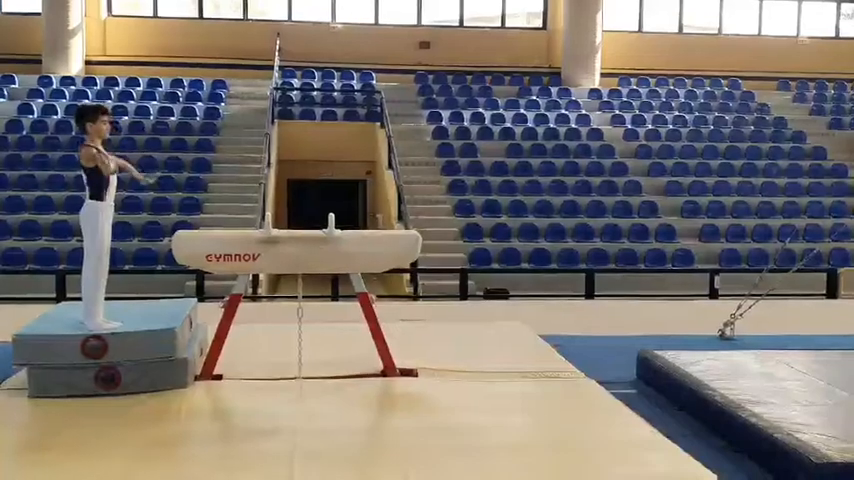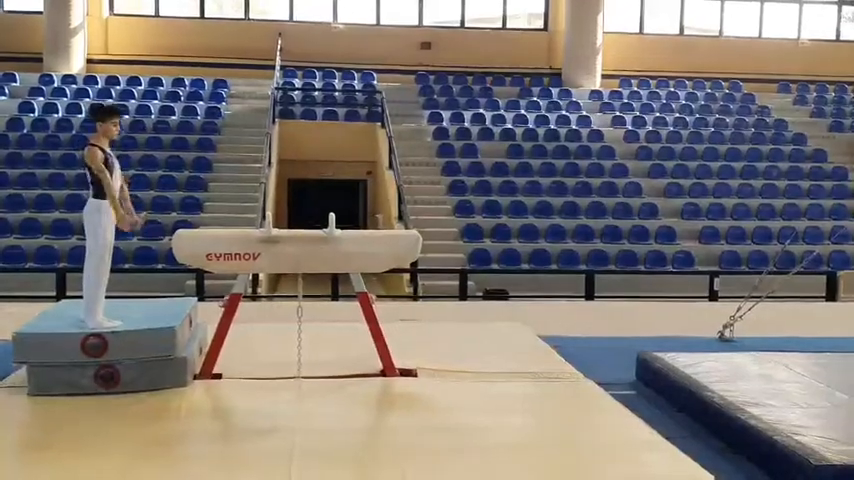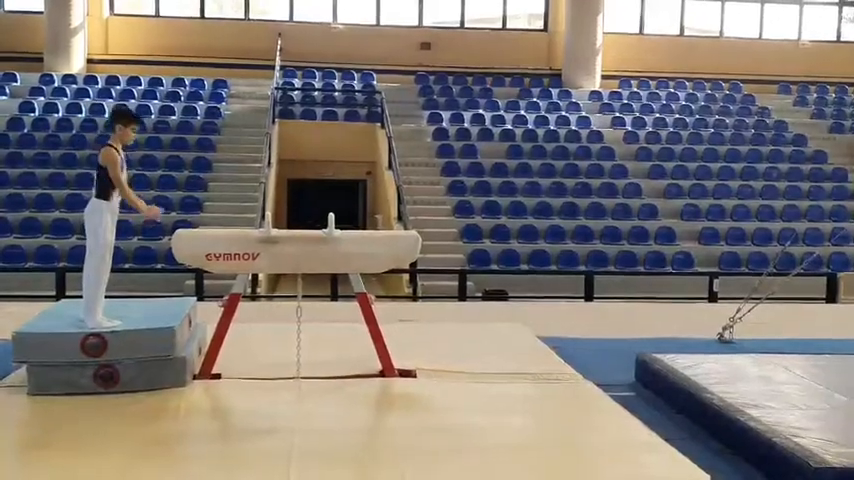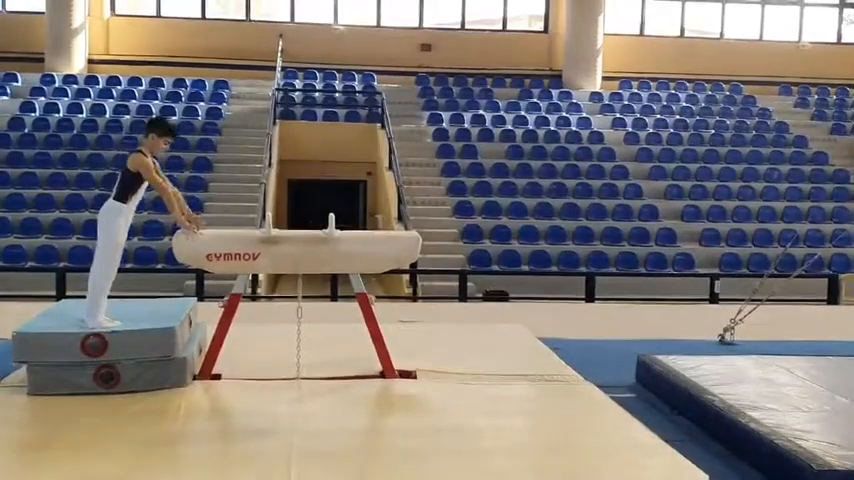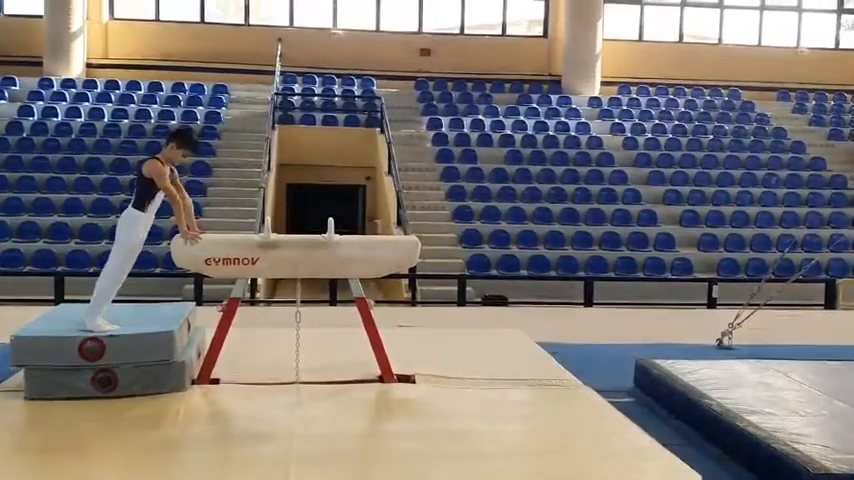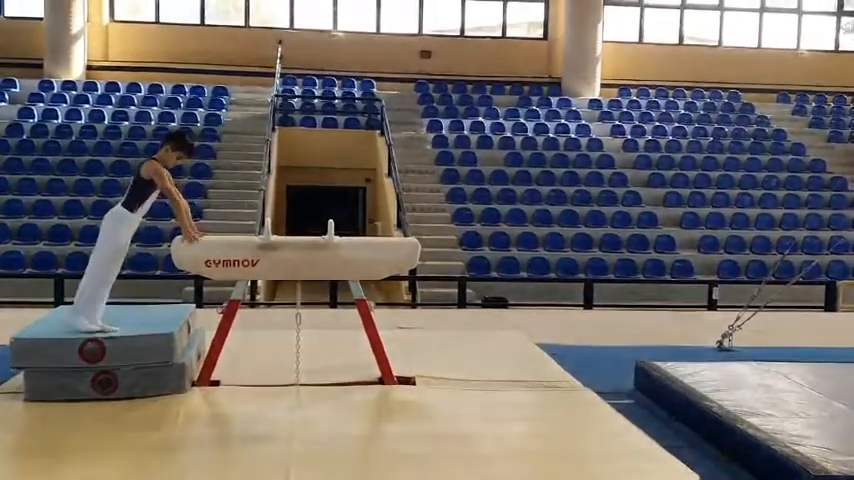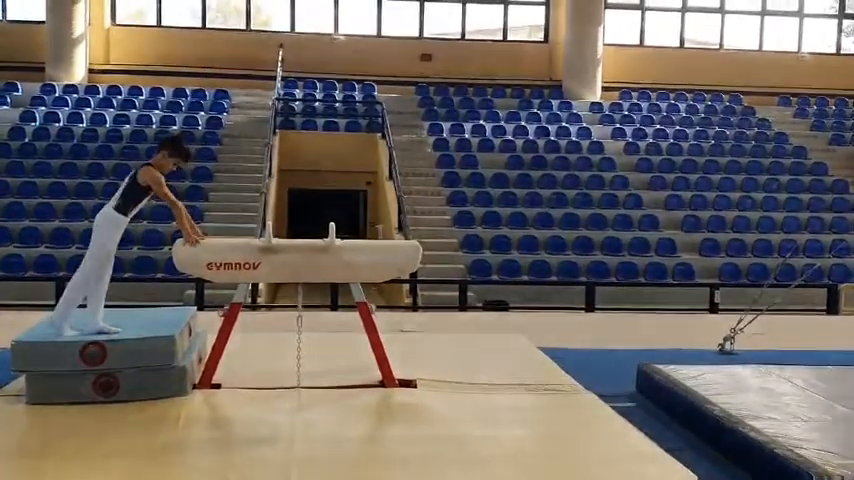
dt=0.4s
person 1, frame 1
left shoulder: (100, 150)
right shoulder: (88, 151)
left elbow: (119, 161)
right elbow: (96, 156)
left wrist: (137, 174)
right wrist: (105, 165)
left hip: (103, 210)
right hip: (96, 210)
left knee: (97, 264)
right knee: (96, 263)
left ankle: (92, 315)
right ankle: (93, 318)
person 1, frame 2
left shoulder: (107, 151)
right shoulder: (93, 151)
left elbow: (120, 183)
right elbow: (105, 180)
left wrist: (130, 212)
right wrist: (118, 211)
left hip: (106, 210)
right hip: (99, 209)
left knee: (99, 263)
right knee: (97, 262)
left ankle: (93, 314)
right ankle: (93, 317)
person 1, frame 3
left shoulder: (119, 152)
right shoulder: (109, 152)
left elbow: (123, 187)
right elbow: (121, 188)
left wrist: (144, 206)
right wrist: (144, 209)
left hip: (108, 211)
right hip: (101, 210)
left knee: (100, 263)
right knee: (98, 262)
left ankle: (92, 313)
right ankle: (93, 317)
person 1, frame 4
left shoulder: (150, 161)
right shoulder: (140, 159)
left elbow: (170, 188)
right elbow: (163, 191)
left wrist: (189, 214)
right wrist: (180, 220)
left hip: (122, 214)
right hip: (116, 214)
left knee: (108, 264)
right knee: (106, 264)
left ankle: (95, 313)
right ankle: (94, 316)
person 1, frame 5
left shoulder: (170, 170)
right shoulder: (155, 166)
left elbow: (185, 198)
right elbow: (175, 200)
left wrist: (193, 228)
right wrist: (183, 230)
left hip: (140, 222)
right hip: (135, 221)
left knee: (119, 269)
right knee: (117, 268)
left ankle: (96, 315)
right ankle: (92, 317)
person 1, frame 6
left shoulder: (162, 172)
right shoulder: (154, 167)
left elbow: (181, 201)
right elbow: (175, 201)
left wrist: (192, 229)
right wrist: (186, 231)
left hip: (127, 223)
right hip: (120, 221)
left knee: (108, 272)
right knee: (99, 268)
left ankle: (92, 318)
right ankle: (79, 314)
person 1, frame 7
left shoulder: (152, 174)
right shoulder: (151, 174)
left elbow: (177, 205)
right elbow: (174, 205)
left wrist: (194, 230)
right wrist: (187, 234)
left hip: (113, 222)
right hip: (111, 222)
left knee: (101, 273)
right knee: (90, 271)
left ankle: (93, 322)
right ankle: (60, 319)
